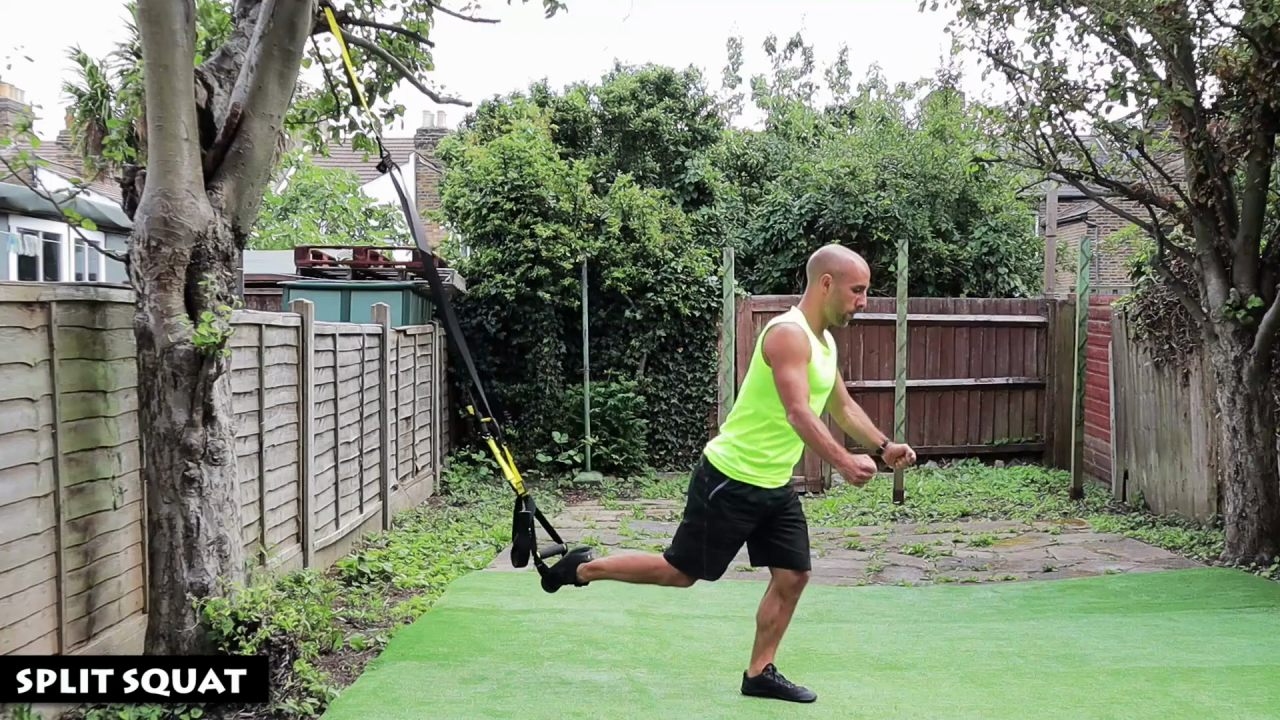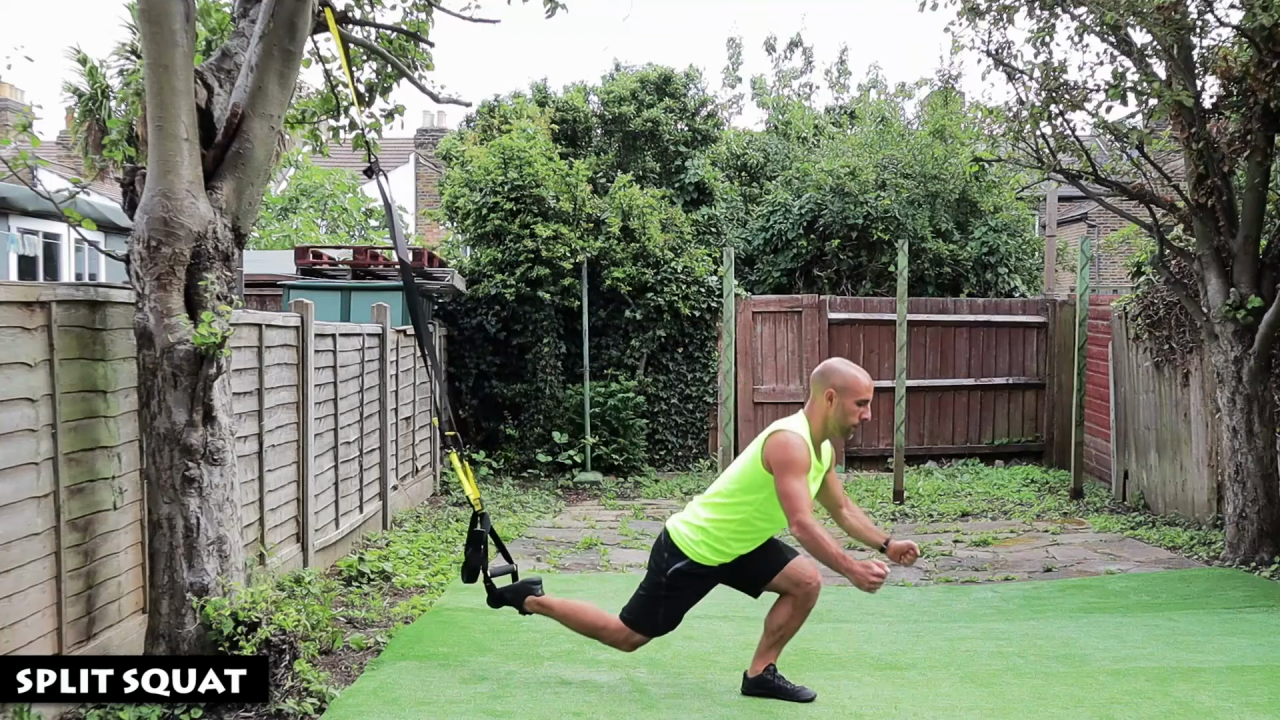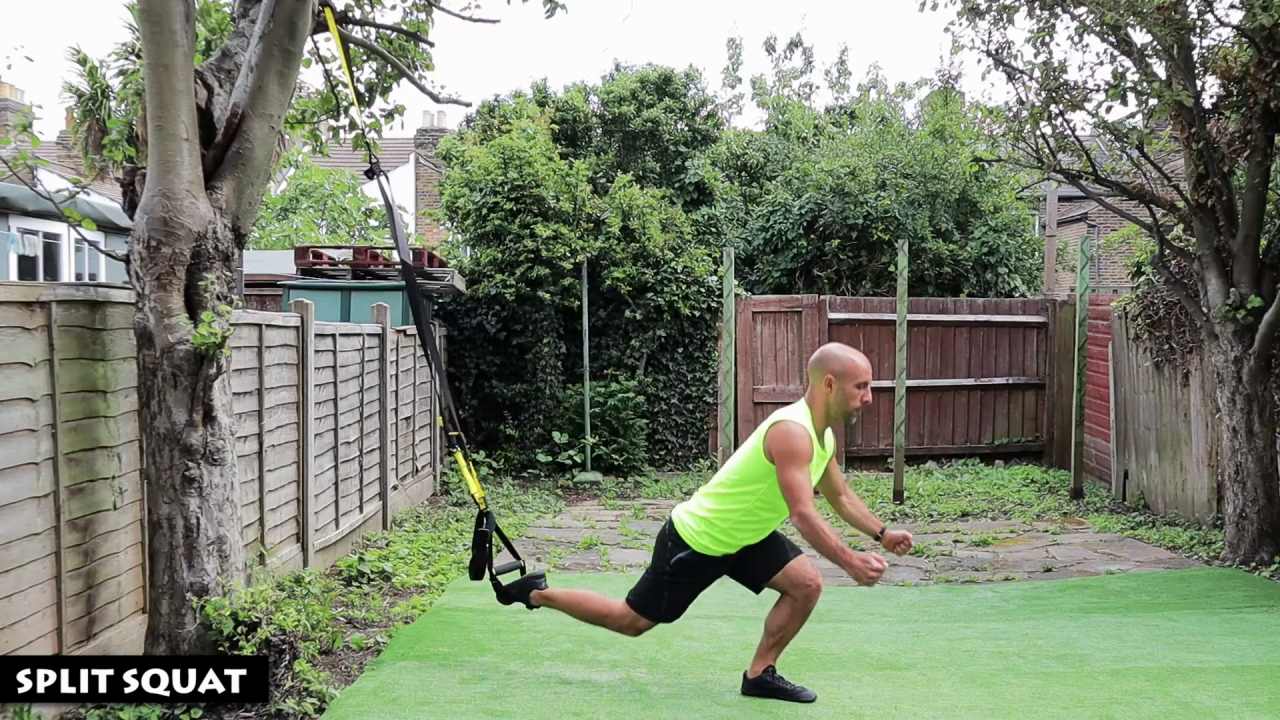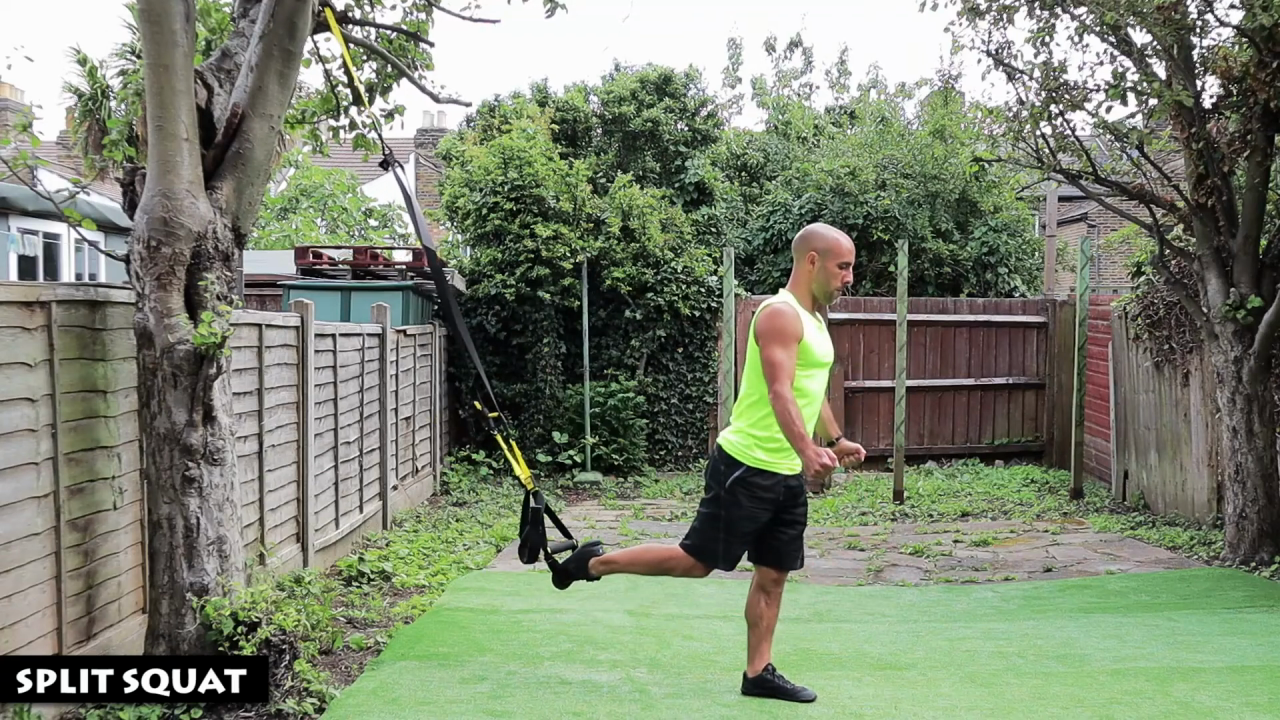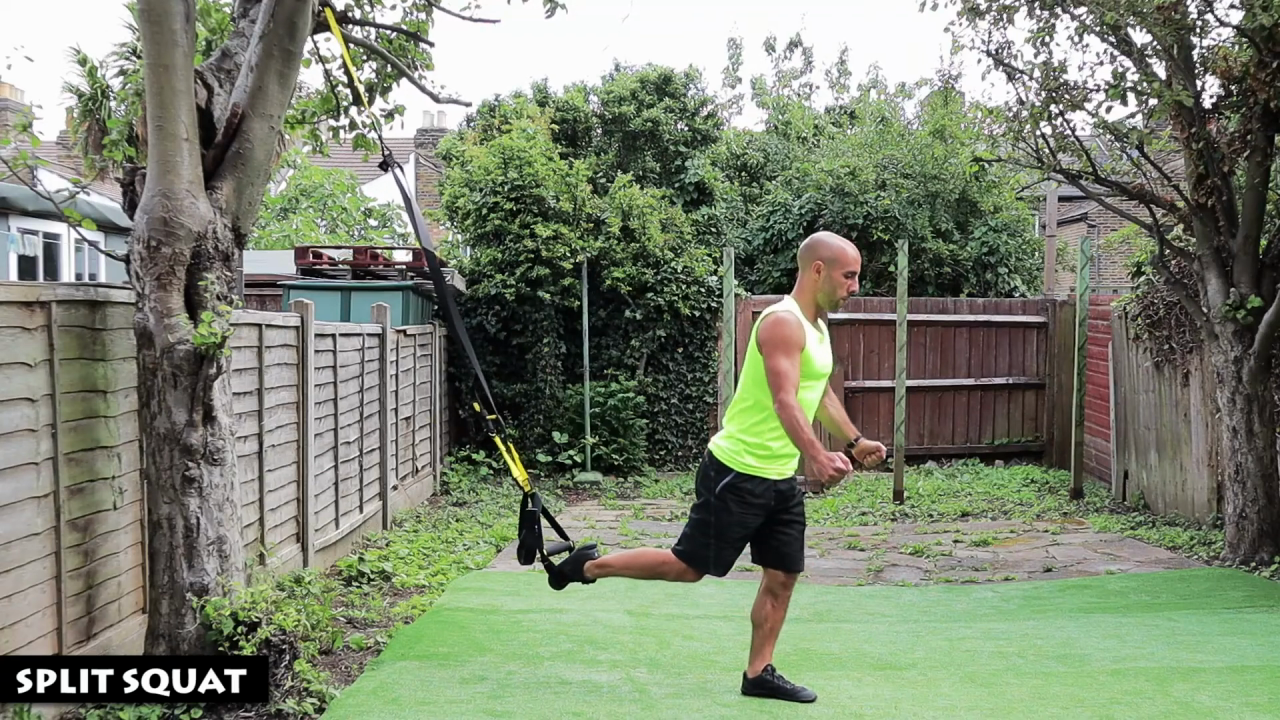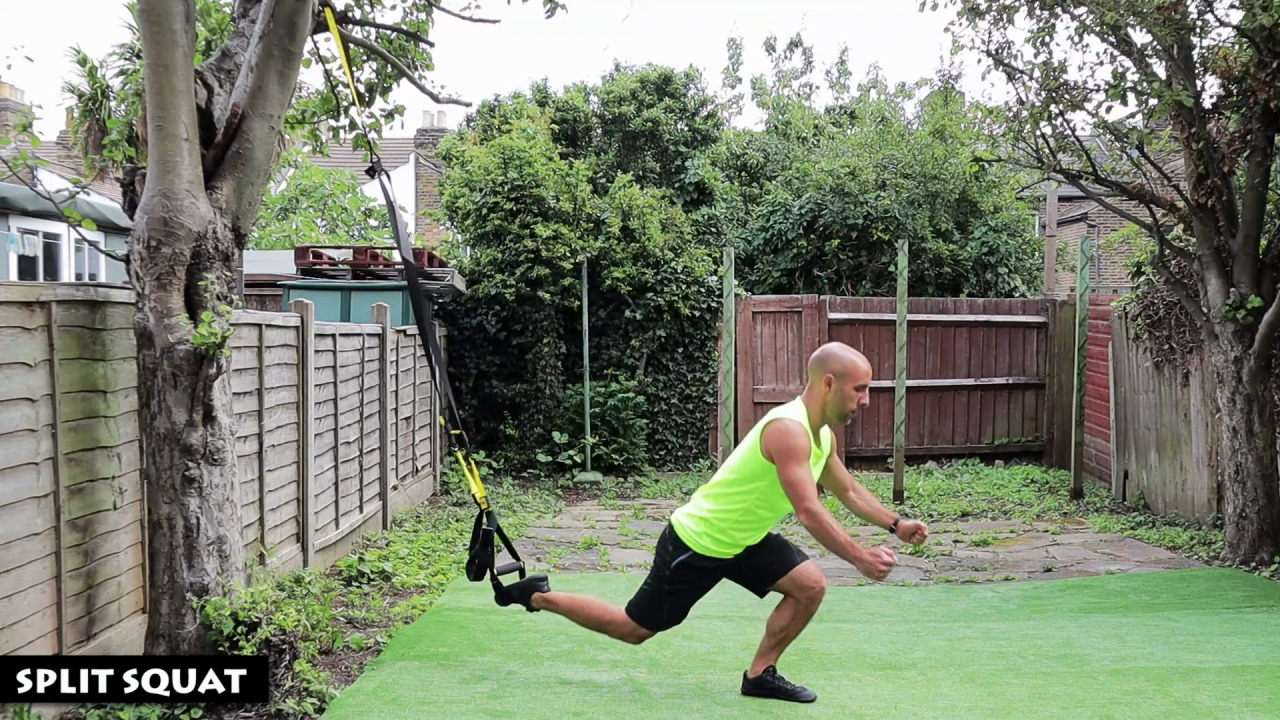
dt=0.7s
person 1, frame 1
left shoulder: (825, 341)
right shoulder: (789, 334)
left elbow: (844, 407)
right elbow: (798, 413)
left wrist: (885, 446)
right wrist: (845, 463)
left hip: (774, 483)
right hip: (730, 479)
left knee: (794, 574)
right knee: (677, 571)
left ankle: (760, 673)
right ankle: (581, 568)
person 1, frame 2
left shoulder: (821, 447)
right shoulder: (789, 441)
left elbow: (842, 508)
right elbow: (801, 525)
left wrist: (886, 544)
right wrist: (852, 571)
left hip: (733, 546)
right hip: (690, 551)
left knee: (805, 582)
right knee: (626, 636)
left ankle: (759, 673)
right ankle: (532, 599)
person 1, frame 3
left shoulder: (823, 430)
right shoulder: (792, 430)
left elbow: (839, 493)
right elbow: (801, 513)
left wrist: (880, 531)
right wrist: (850, 561)
left hip: (742, 536)
right hip: (697, 541)
left knee: (806, 583)
right knee: (632, 621)
left ankle: (760, 675)
right ankle: (538, 593)
person 1, frame 4
left shoulder: (813, 319)
right shoulder: (781, 314)
right elbow: (780, 394)
left wrist: (836, 440)
right wrist: (808, 450)
left hip: (786, 474)
right hip: (747, 467)
left knee: (773, 576)
right knee: (694, 562)
left ankle: (759, 673)
right ankle: (594, 563)
person 1, frame 5
left shoulder: (817, 328)
right shoulder: (783, 322)
left elbow: (824, 398)
right elbow: (785, 402)
left wrist: (857, 442)
right wrist: (818, 458)
left hip: (779, 477)
right hip: (737, 473)
left knee: (783, 575)
right knee: (686, 566)
left ankle: (758, 673)
right ankle: (588, 565)
person 1, frame 6
left shoulder: (821, 434)
right shoulder: (789, 429)
left elbow: (849, 491)
right elbow: (808, 511)
left wrist: (896, 525)
right wrist: (861, 558)
left hip: (740, 540)
right hip: (697, 543)
left knee: (810, 585)
right knee: (633, 628)
left ankle: (760, 674)
right ankle: (539, 595)
